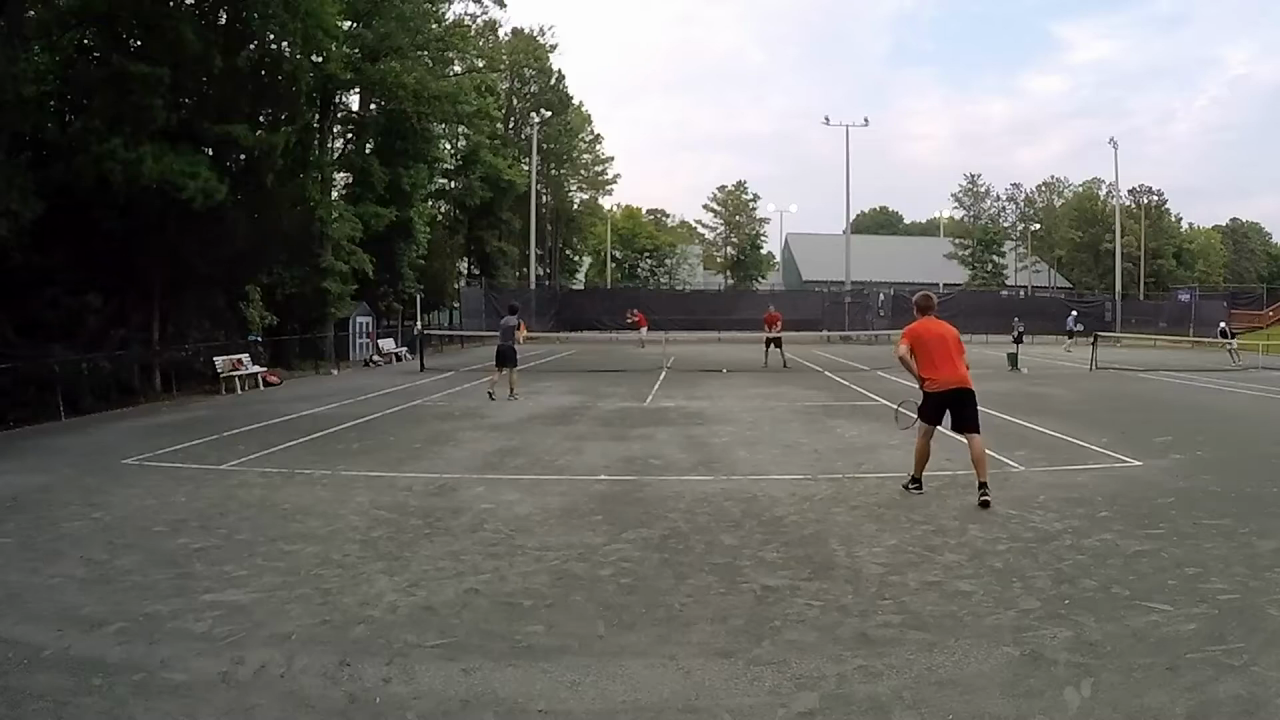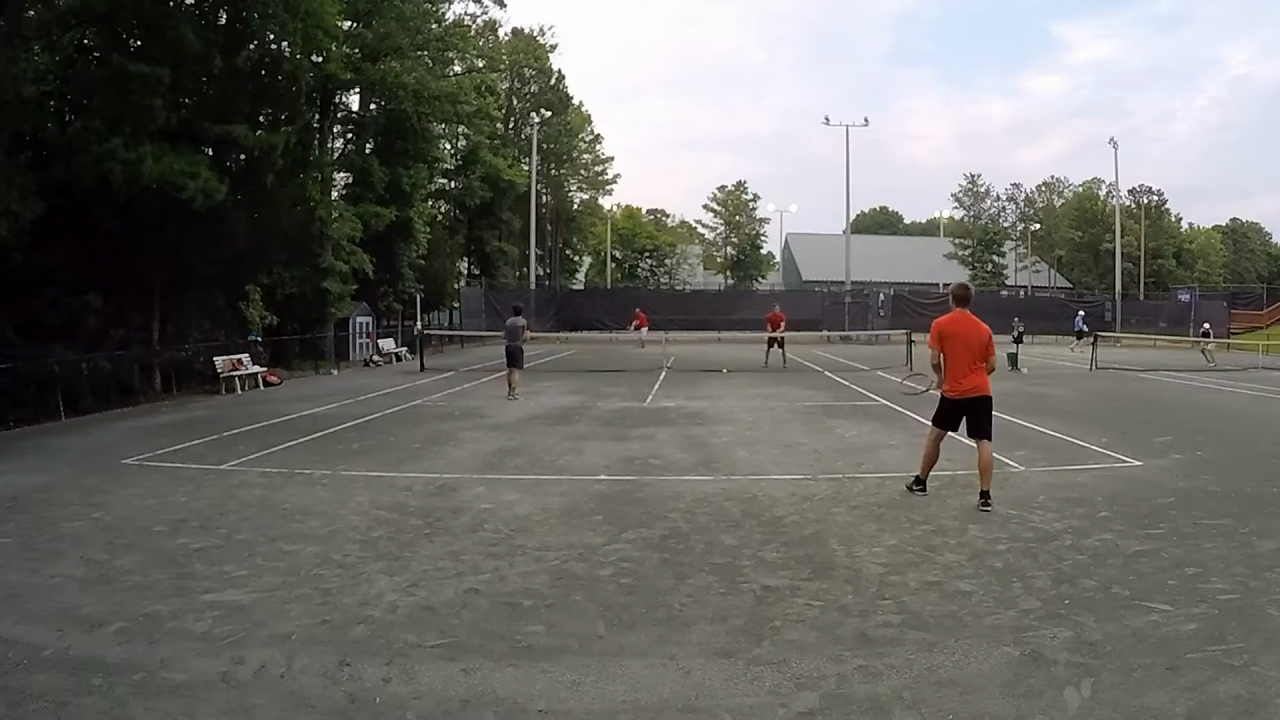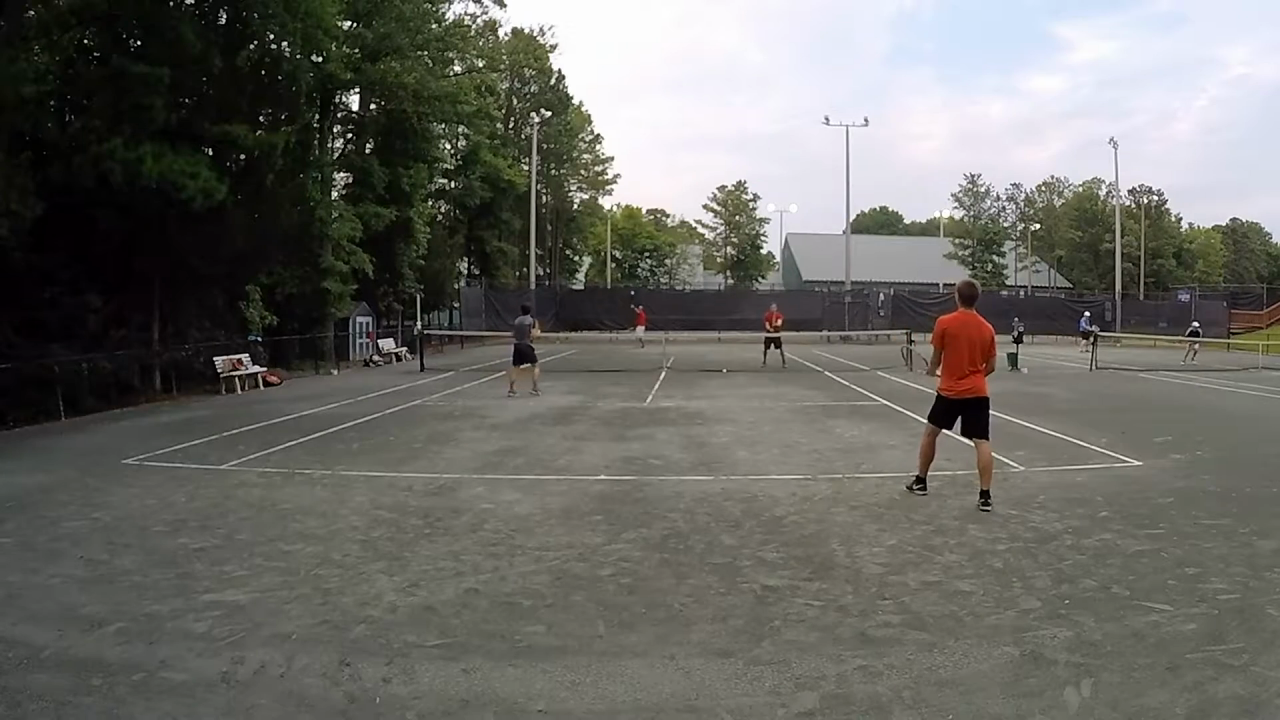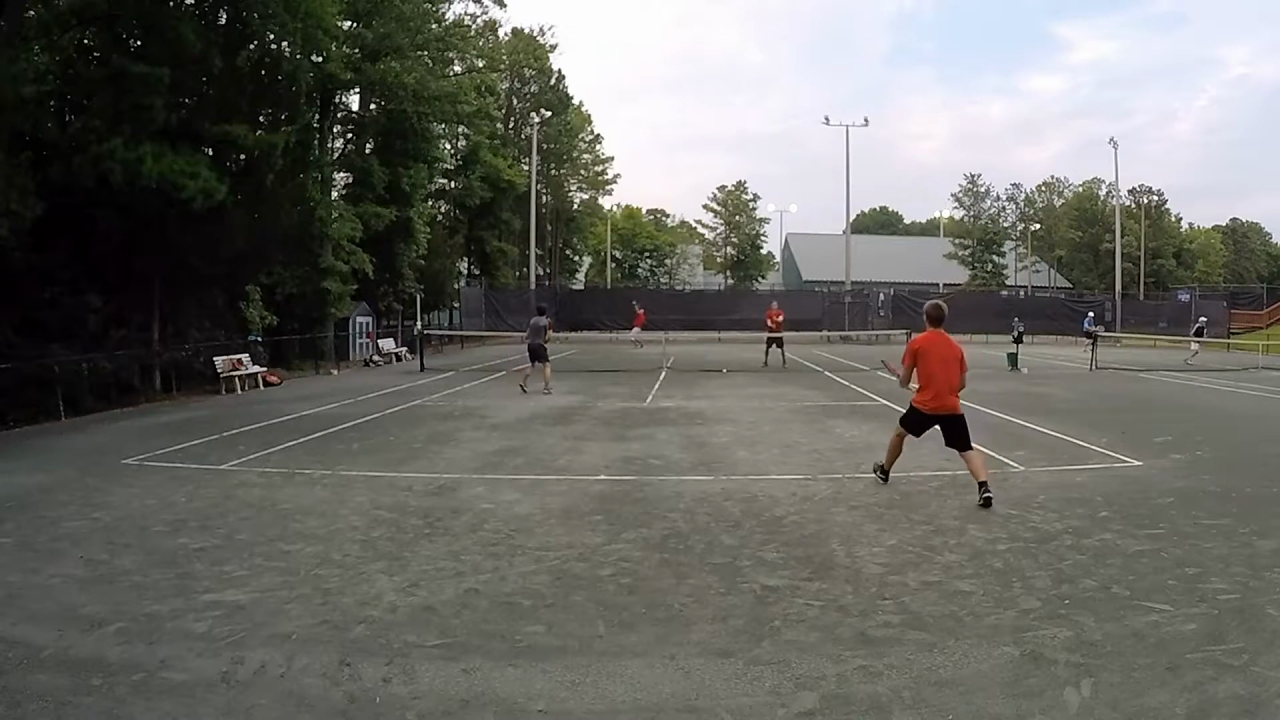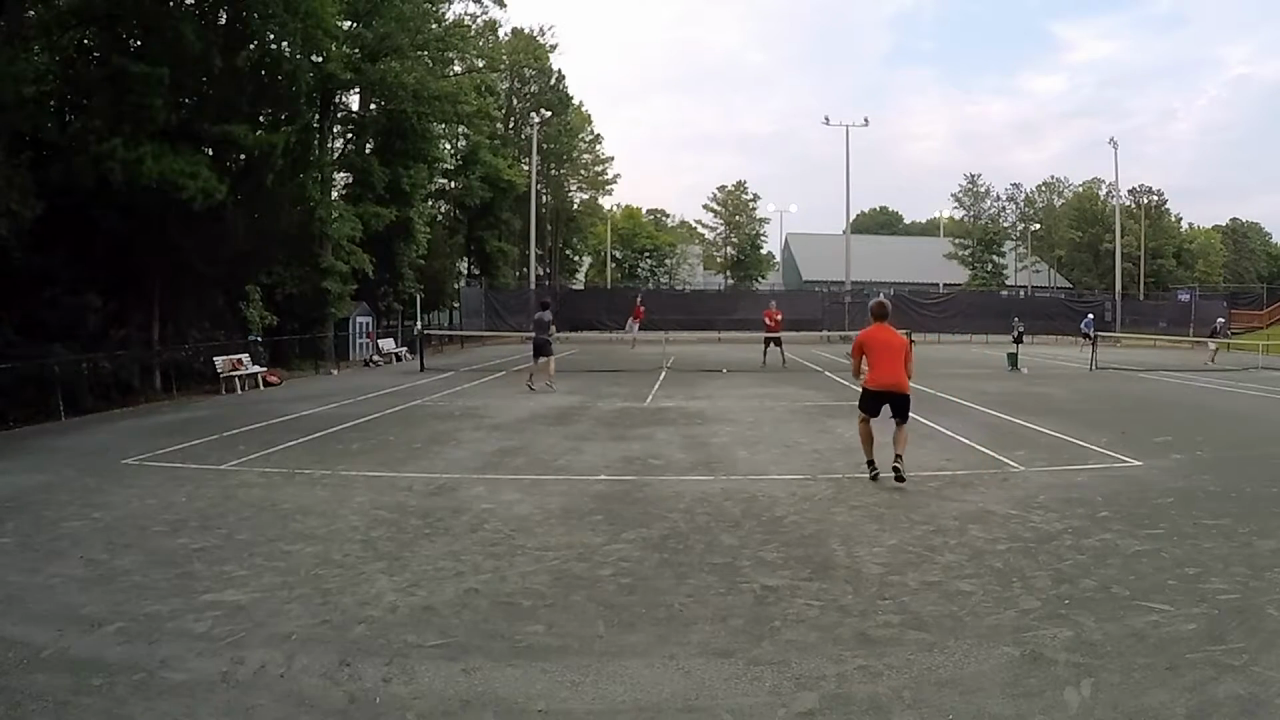
dt=0.4s
person 1, frame 1
left shoulder: (912, 330)
right shoulder: (951, 329)
left elbow: (902, 354)
right elbow: (965, 364)
left wrist: (919, 377)
left hip: (936, 388)
right hip: (963, 385)
left knee: (924, 434)
right knee: (973, 436)
left ankle: (916, 481)
right ankle: (983, 488)
person 1, frame 2
left shoulder: (941, 324)
right shoulder: (984, 328)
left elbow: (935, 360)
right elbow: (992, 365)
left wrist: (941, 379)
left hip: (954, 393)
right hip: (981, 392)
left knee: (935, 437)
right knee: (984, 443)
left ankle: (920, 482)
right ankle: (985, 495)
person 1, frame 3
left shoulder: (944, 323)
right shoulder: (987, 328)
left elbow: (936, 360)
right elbow: (991, 366)
left wrist: (931, 370)
left hip: (950, 392)
right hip: (978, 393)
left knee: (930, 433)
right knee: (982, 442)
left ankle: (920, 482)
right ankle: (985, 495)
person 1, frame 4
left shoulder: (916, 342)
right shoulder: (956, 347)
left elbow: (904, 382)
right elbow: (962, 384)
left wrist: (900, 376)
left hip: (924, 405)
right hip: (952, 408)
left knee: (899, 433)
right knee: (967, 451)
left ankle: (884, 471)
right ankle: (983, 486)
person 1, frame 5
left shoulder: (863, 336)
right shoulder: (902, 339)
left elbow: (855, 372)
right elbow: (909, 373)
left wrist: (860, 376)
left hip: (875, 385)
right hip: (901, 388)
left knee: (863, 420)
right knee: (901, 424)
left ankle: (871, 464)
right ankle: (898, 460)
